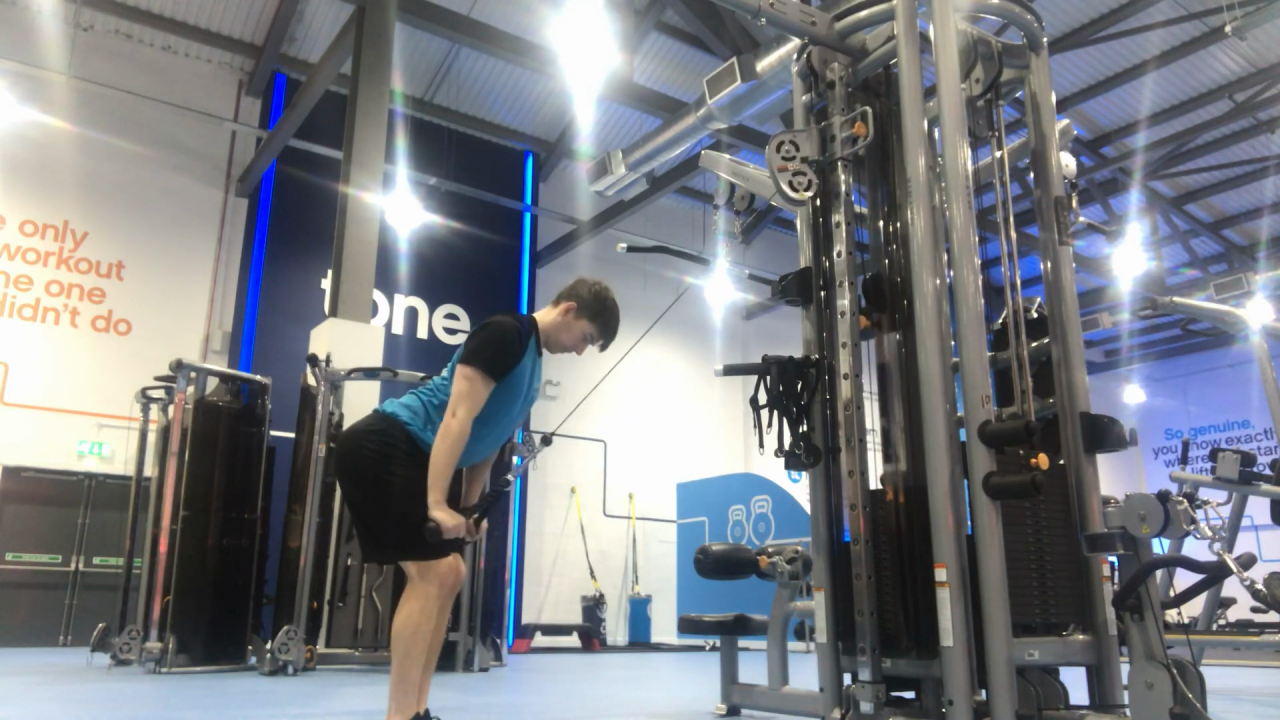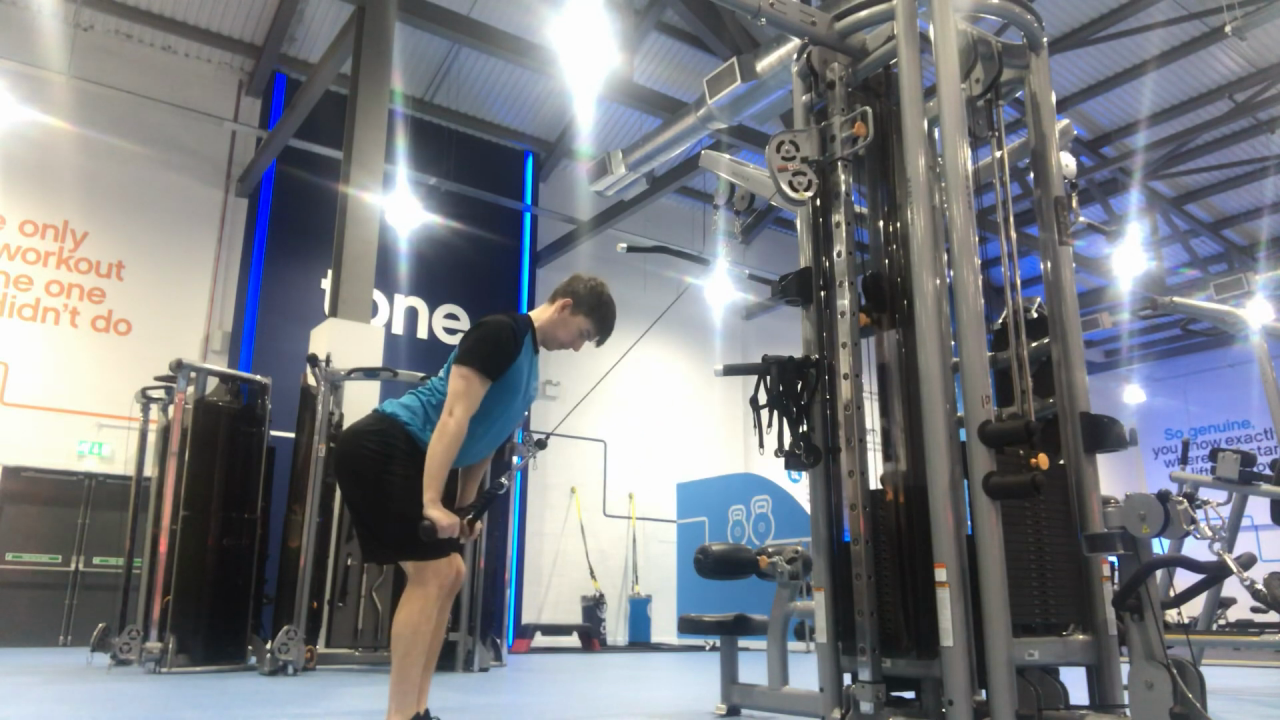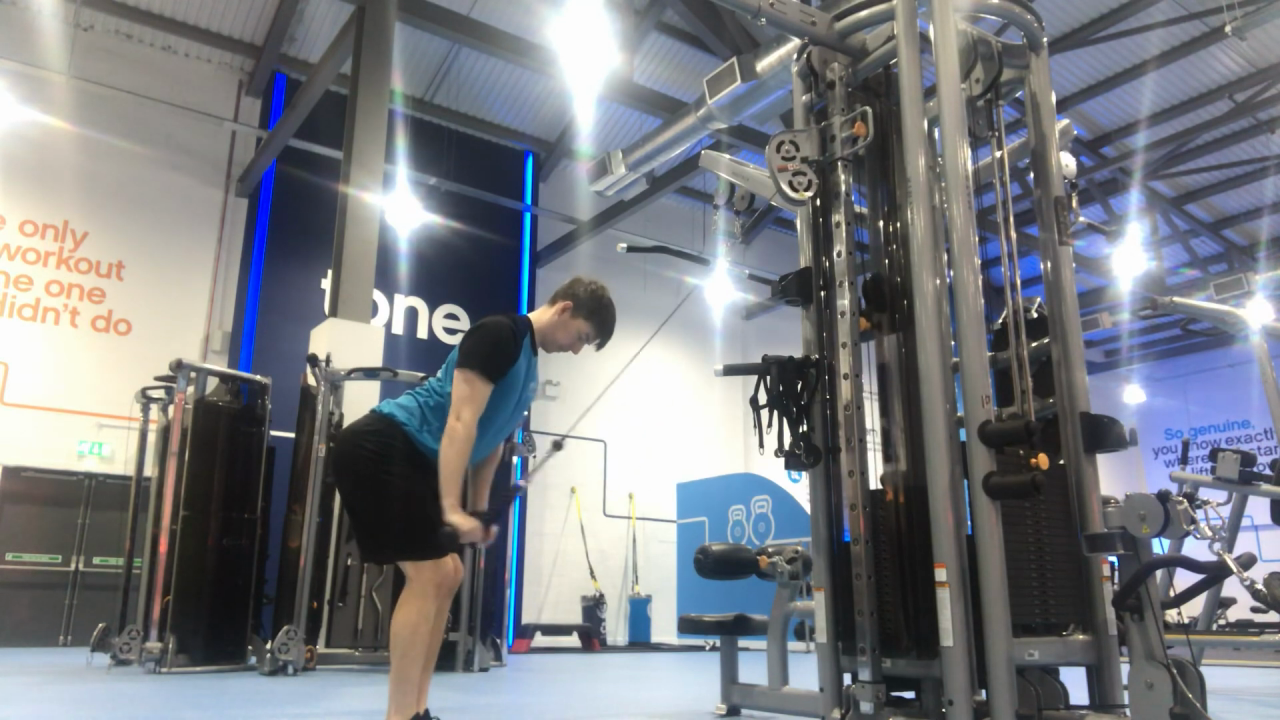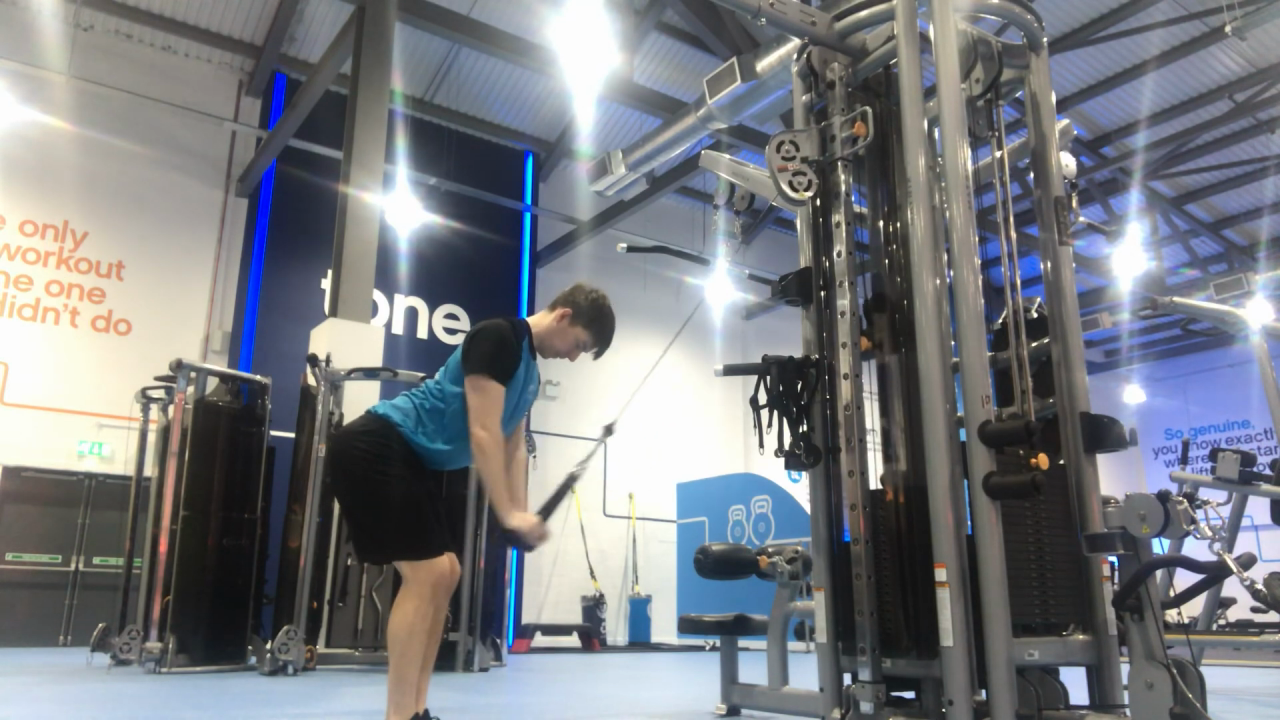
dt=0.2s
person 1, frame 1
left shoulder: (532, 362)
right shoulder: (504, 333)
left elbow: (488, 437)
right elbow: (457, 418)
left wrist: (470, 507)
right wrist: (438, 504)
left hip: (410, 456)
right hip: (382, 448)
left knee: (448, 574)
right knee: (430, 574)
person 1, frame 2
left shoulder: (528, 358)
right shoulder: (500, 333)
left elbow: (484, 435)
right elbow: (454, 417)
left wrist: (466, 508)
right wrist: (433, 503)
left hip: (409, 456)
right hip: (381, 448)
left knee: (449, 575)
right knee: (432, 574)
person 1, frame 3
left shoulder: (528, 362)
right shoulder: (499, 334)
left elbow: (491, 441)
right elbow: (461, 422)
left wrist: (479, 510)
right wrist: (453, 509)
left hip: (410, 459)
right hip: (379, 448)
left knee: (447, 575)
right knee: (431, 572)
person 1, frame 4
left shoulder: (530, 371)
right shoulder: (499, 337)
left elbow: (513, 446)
right elbow: (483, 430)
left wrist: (521, 510)
right wrist: (508, 513)
left hip: (413, 461)
right hip: (375, 449)
left knee: (444, 573)
right knee: (427, 573)
